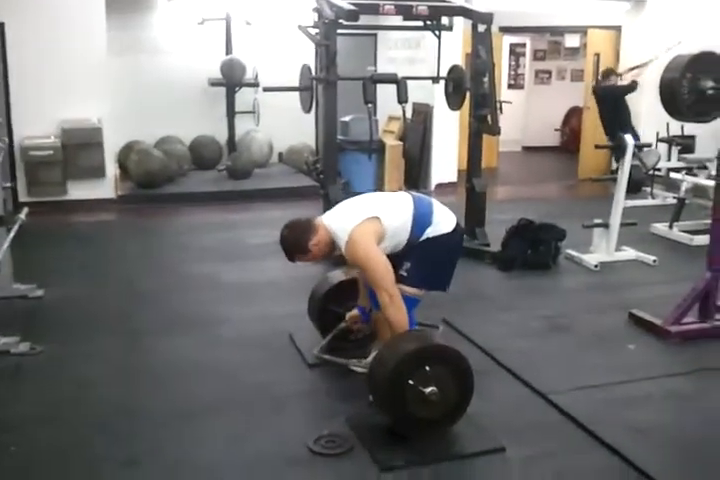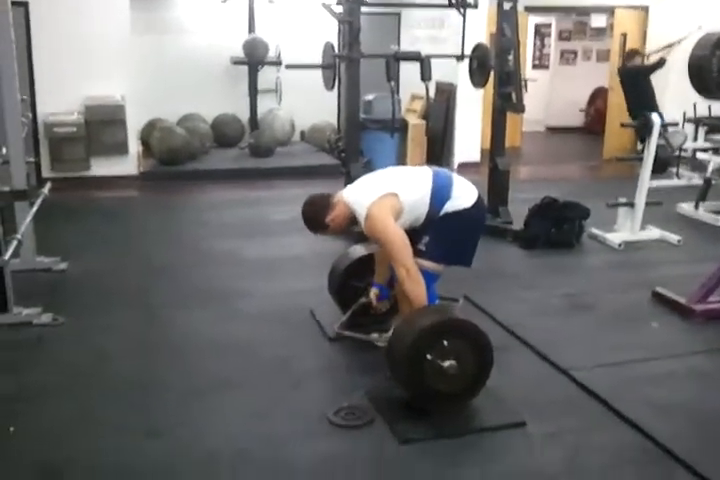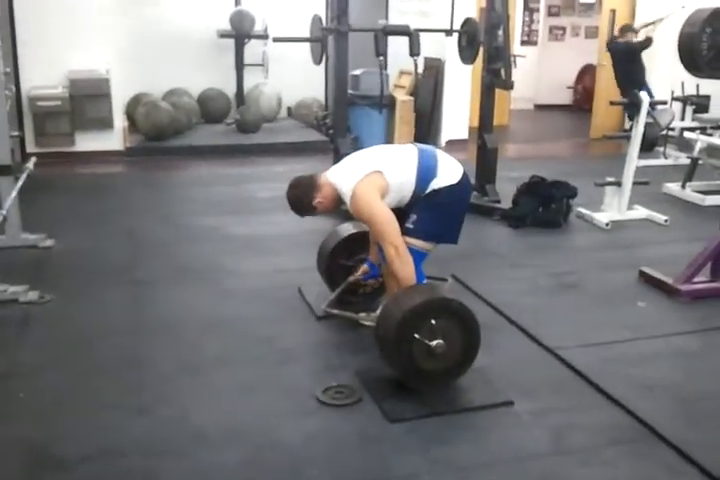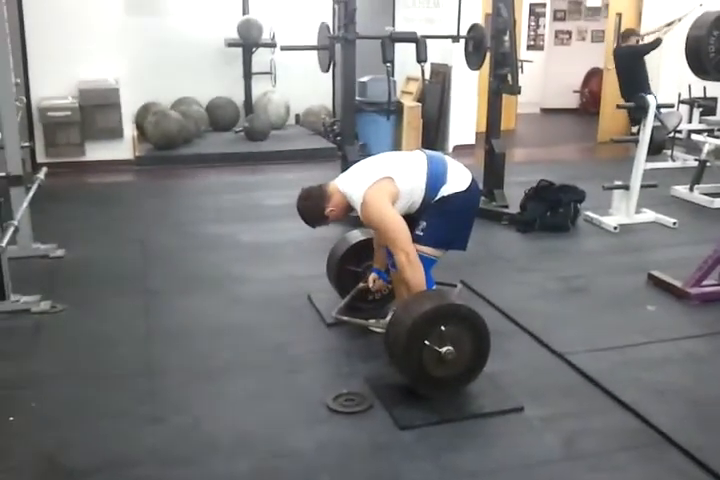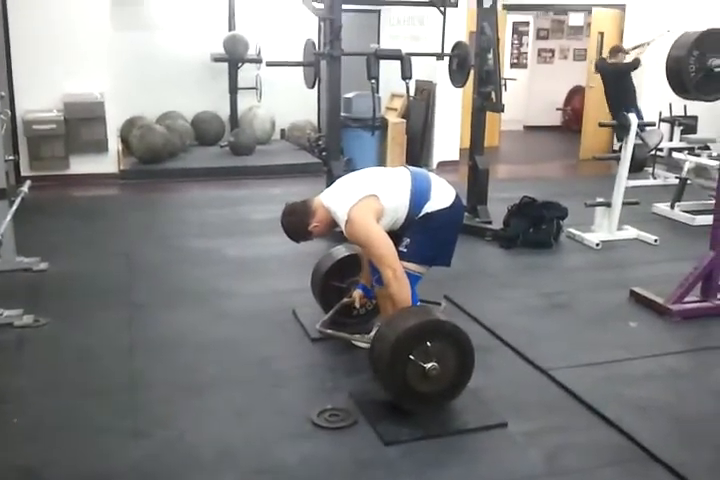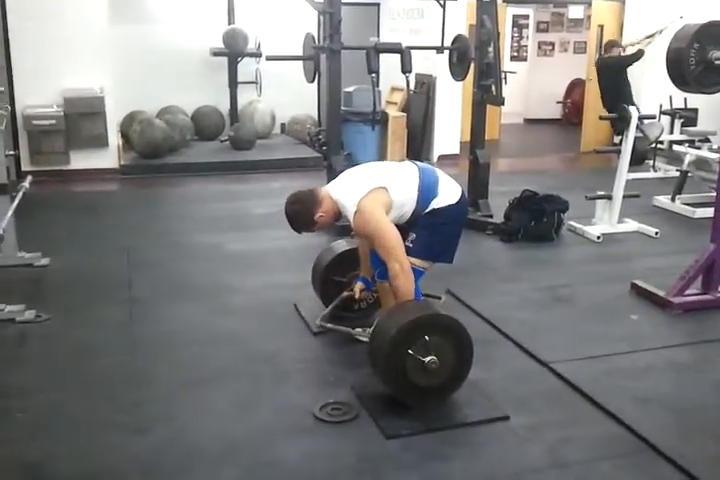
dt=0.5s
person 1, frame 1
left shoulder: (353, 240)
right shoulder: (333, 221)
left elbow: (389, 295)
right elbow: (370, 269)
right wrist: (362, 308)
left hip: (440, 232)
right hip: (416, 222)
left knee: (399, 303)
right knee: (378, 291)
person 1, frame 2
left shoulder: (373, 215)
right shoulder: (356, 195)
left elbow: (407, 270)
right elbow: (385, 244)
right wrist: (379, 285)
left hip: (462, 207)
right hip: (439, 201)
left knee: (419, 276)
right knee: (399, 266)
person 1, frame 3
left shoulder: (359, 195)
right shoulder: (342, 173)
left elbow: (395, 249)
right elbow: (378, 224)
right wrist: (373, 262)
left hip: (447, 183)
right hip: (428, 178)
left knee: (404, 255)
right knee: (387, 246)
person 1, frame 4
left shoulder: (370, 202)
right shoulder: (349, 183)
left elbow: (406, 255)
right elbow: (383, 228)
right wrist: (379, 269)
left hip: (456, 191)
right hip: (434, 182)
left knee: (417, 263)
right knee: (395, 249)
person 1, frame 5
left shoulder: (354, 218)
right shoulder: (334, 197)
left elbow: (393, 271)
right elbow: (368, 245)
right wrist: (365, 285)
left hip: (440, 208)
right hip: (417, 199)
left knee: (402, 279)
right knee: (379, 266)
person 1, frame 6
left shoulder: (363, 210)
right shoulder: (337, 190)
left elbow: (399, 265)
right elbow: (366, 235)
right wrist: (365, 278)
left hip: (445, 204)
right hip: (419, 195)
left knee: (404, 274)
right knee: (380, 261)
